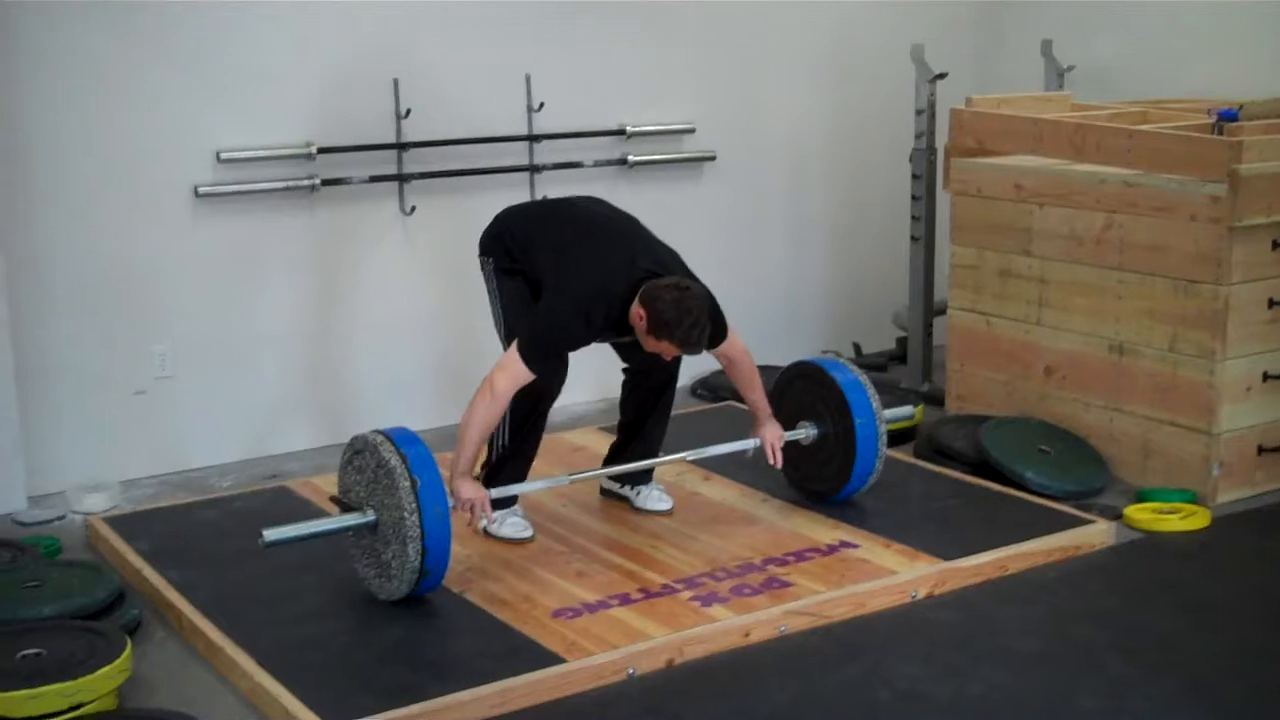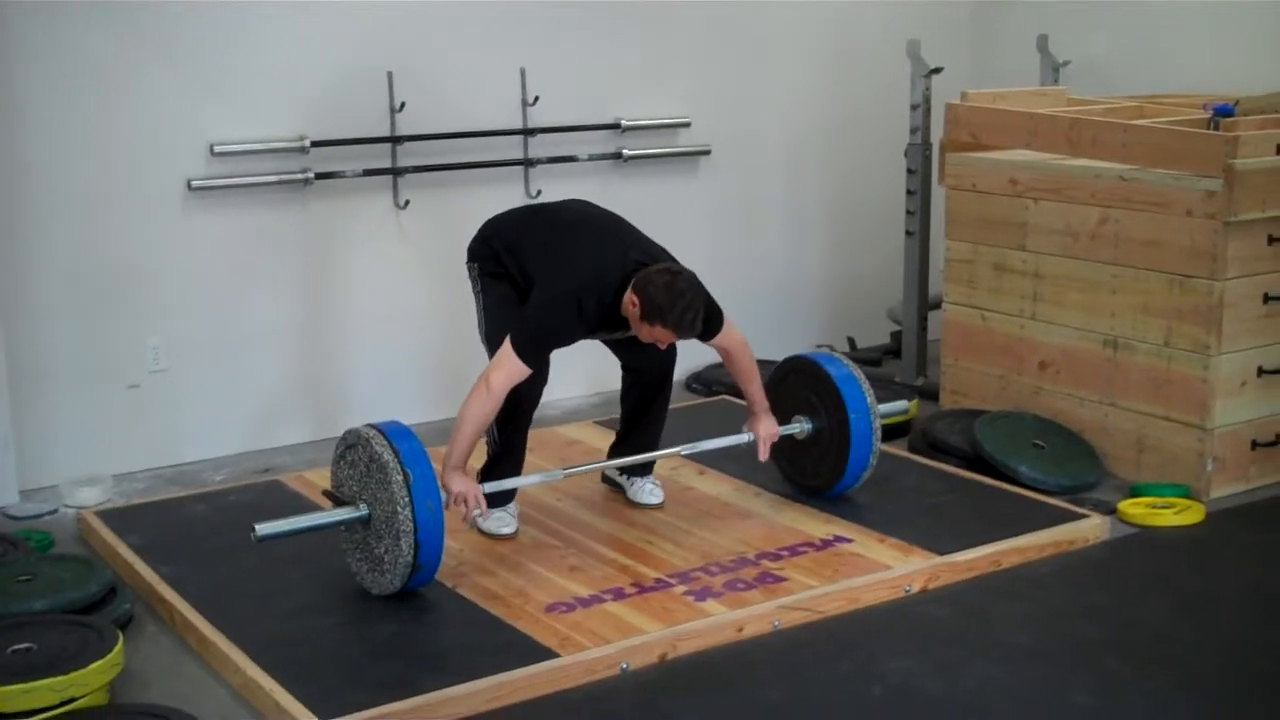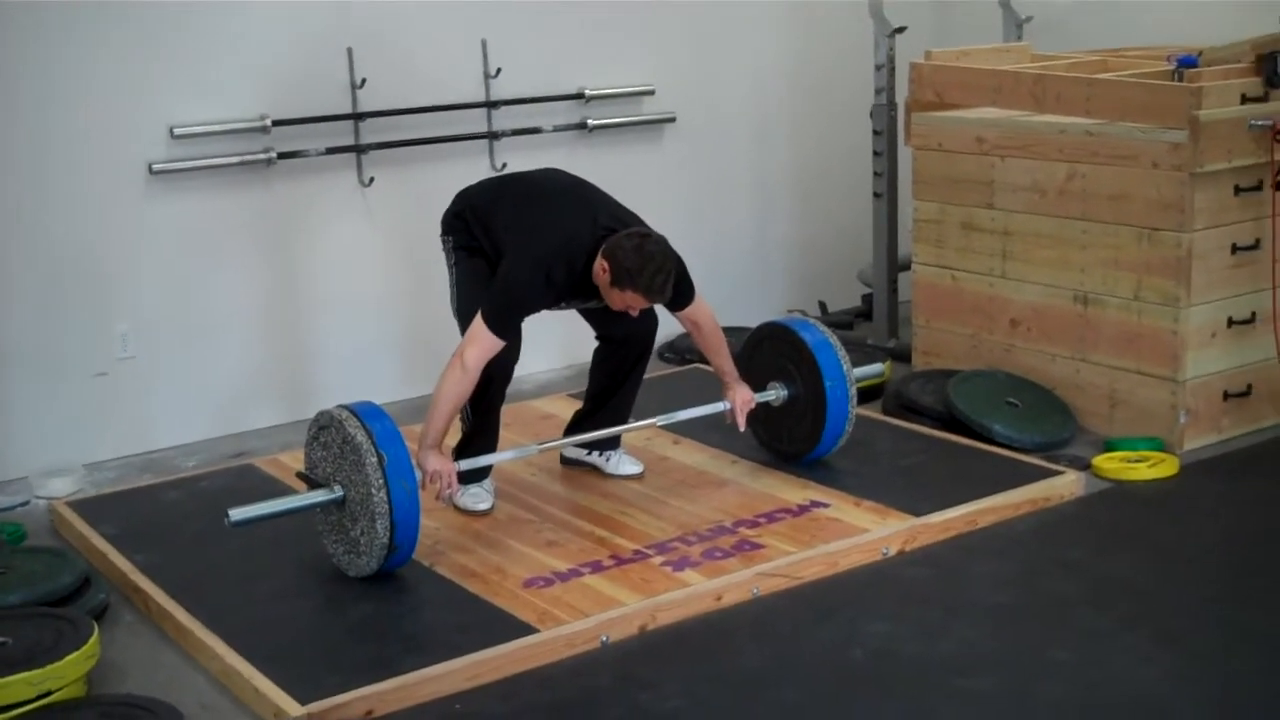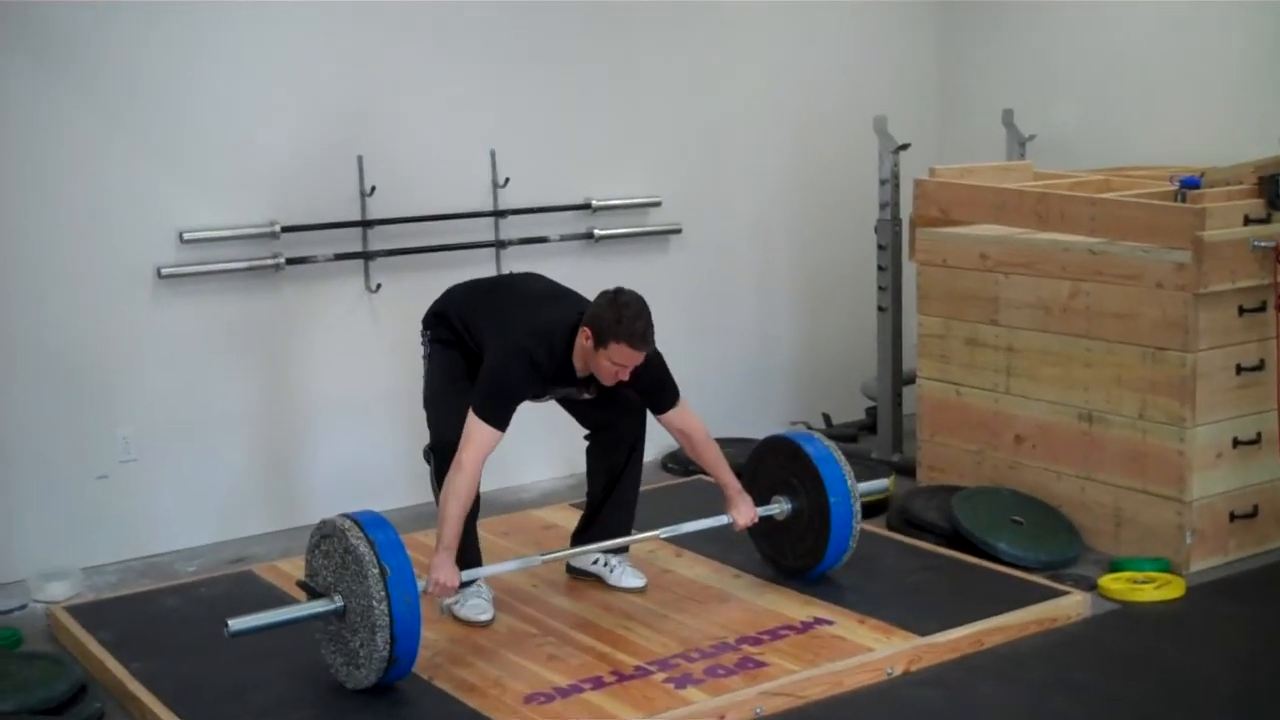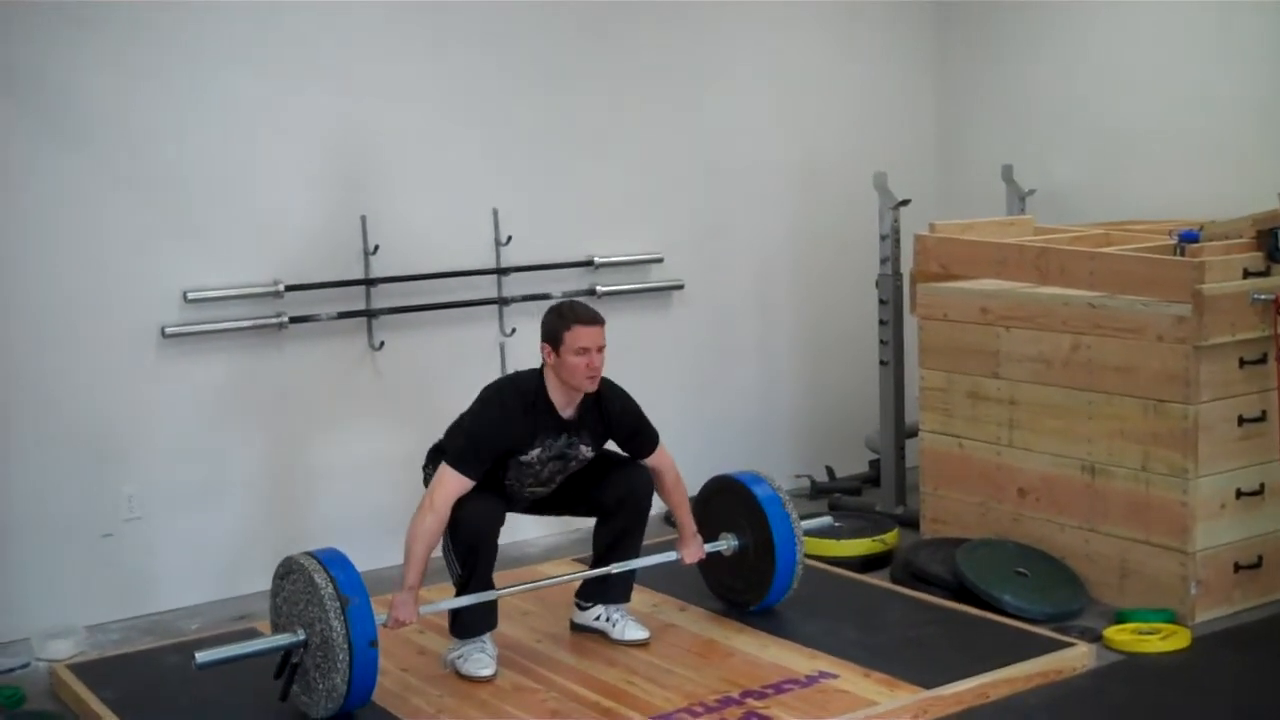
dt=1s
person 1, frame 1
left shoulder: (685, 299)
right shoulder: (581, 307)
left elbow: (733, 352)
right elbow: (499, 385)
left wrist: (764, 419)
right wrist: (461, 477)
right hip: (510, 252)
left knee: (656, 366)
right knee: (544, 373)
left ankle: (627, 475)
right ankle: (497, 496)
person 1, frame 2
left shoulder: (677, 291)
right shoulder: (573, 300)
left elbow: (731, 344)
right elbow: (495, 381)
left wrist: (760, 412)
right wrist: (453, 470)
right hip: (499, 259)
left knee: (654, 361)
right knee: (524, 377)
left ankle: (630, 467)
right ankle: (494, 495)
person 1, frame 3
left shoulder: (652, 260)
right shoulder: (541, 269)
left elbow: (697, 318)
right elbow: (469, 359)
left wrist: (731, 382)
right wrist: (430, 449)
right hip: (473, 232)
left knee: (637, 330)
right knee: (497, 351)
left ankle: (591, 441)
right ankle: (470, 472)
person 1, frame 4
left shoulder: (633, 353)
right shoulder: (523, 355)
left elbow: (684, 425)
right elbow: (469, 457)
left wrist: (735, 494)
right wrist: (444, 557)
right hip: (455, 334)
left knee: (625, 419)
right knee: (450, 439)
left ankle: (596, 549)
right ankle: (464, 580)
person 1, frame 5
left shoulder: (610, 402)
right shoulder: (504, 405)
left elbow: (661, 467)
right elbow: (439, 500)
left wrist: (688, 534)
right wrist: (408, 591)
left hip: (546, 479)
right hip: (471, 480)
left knee: (634, 483)
right knee: (476, 515)
left ankle: (598, 604)
right ankle: (471, 635)
